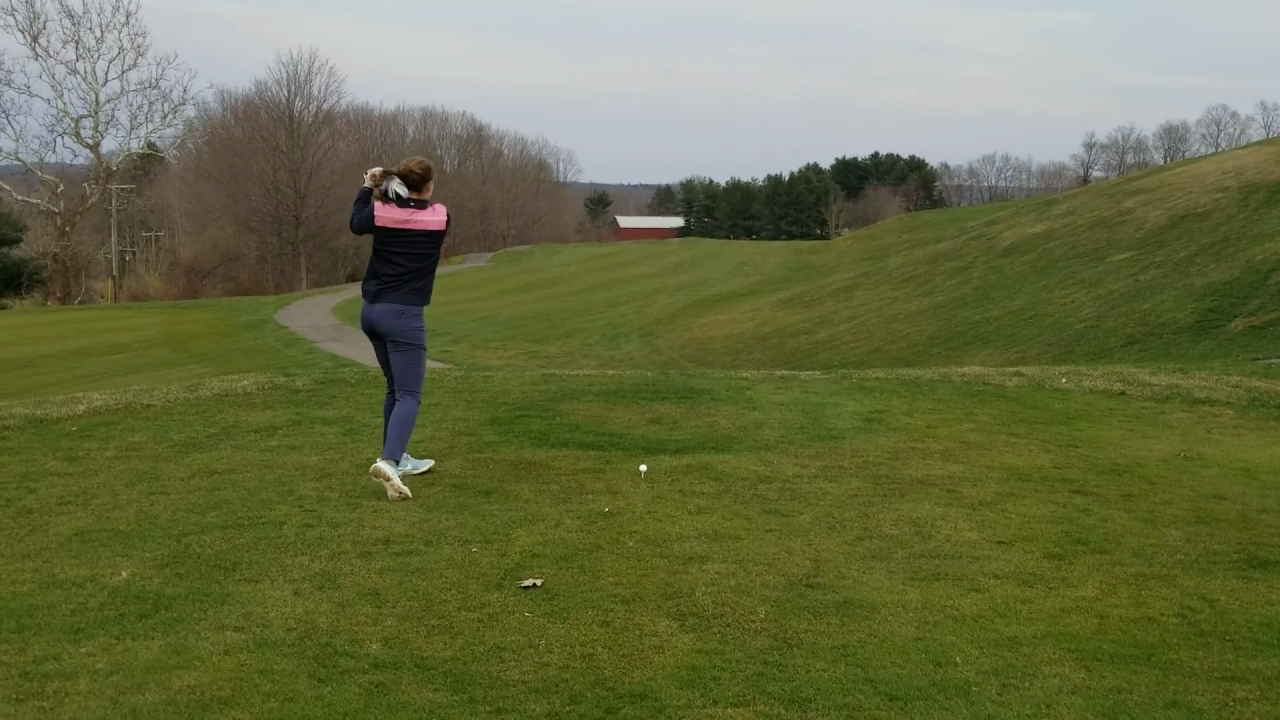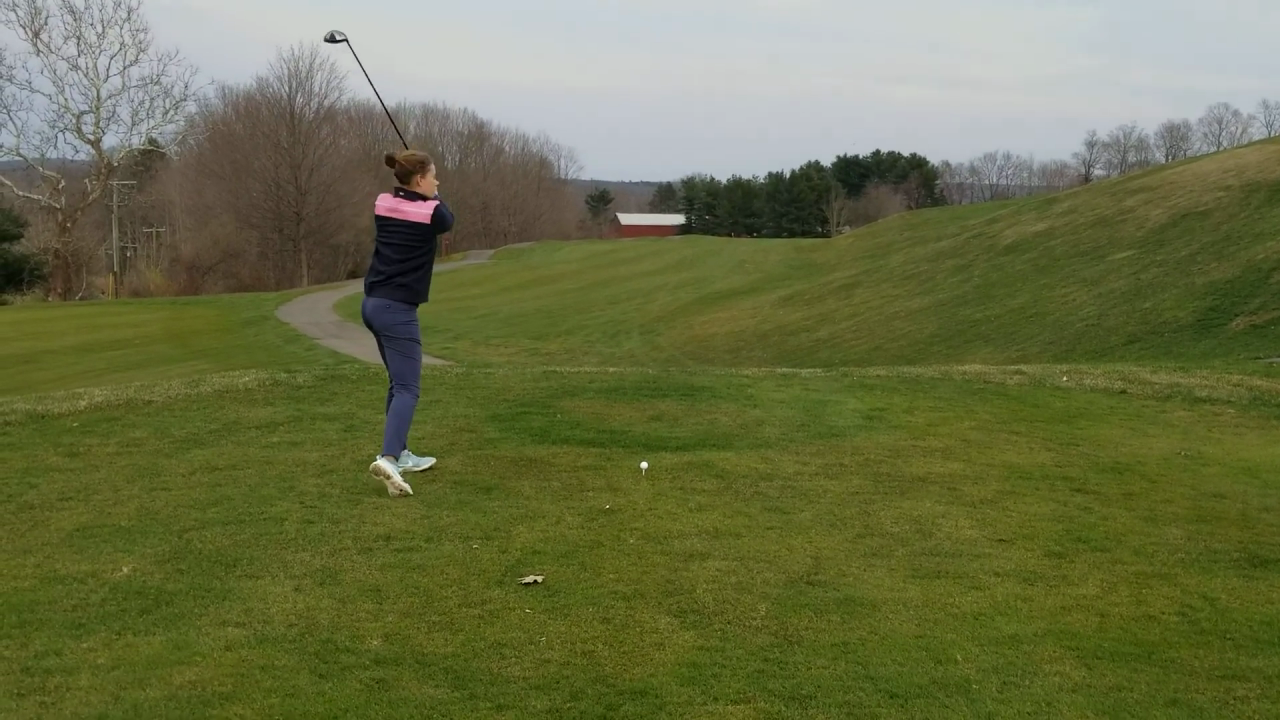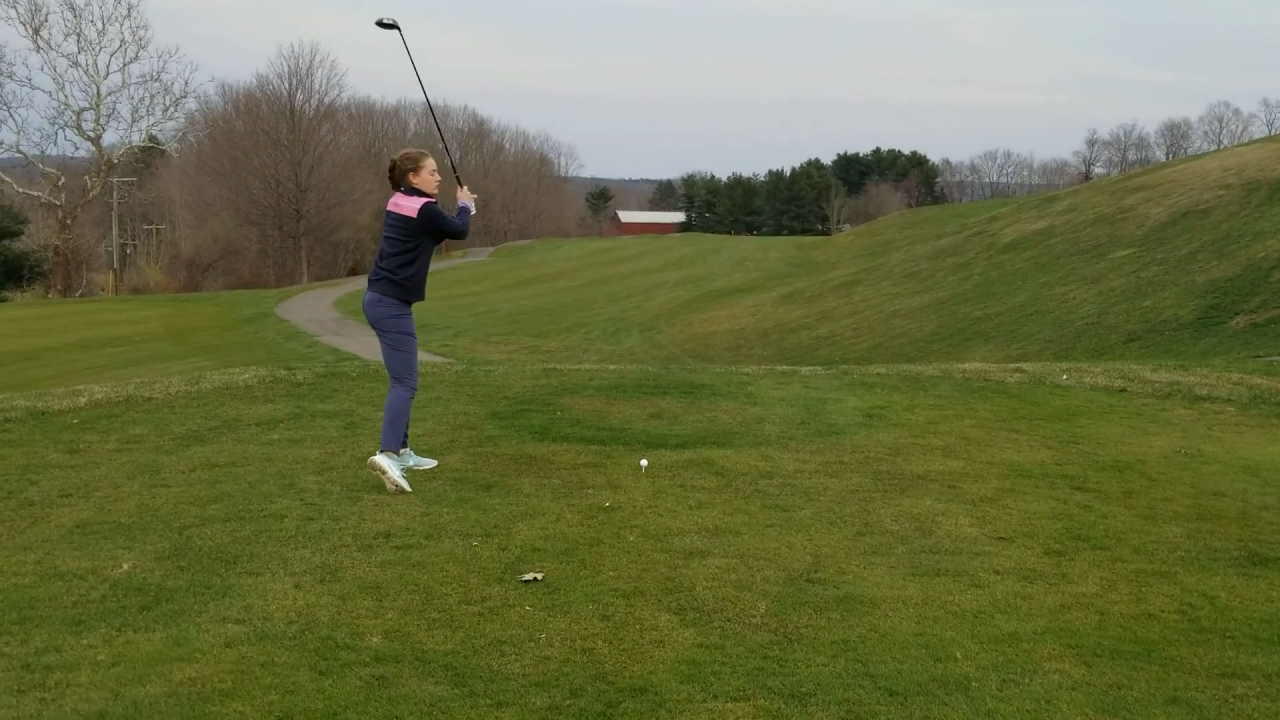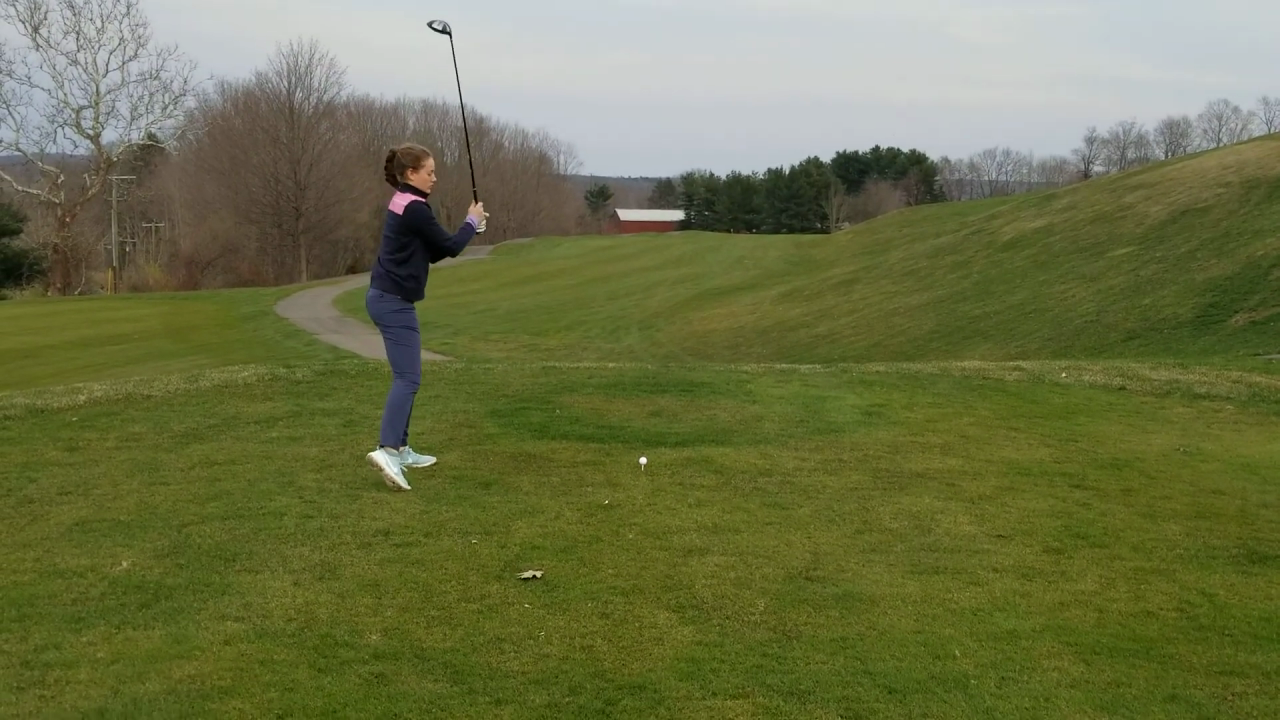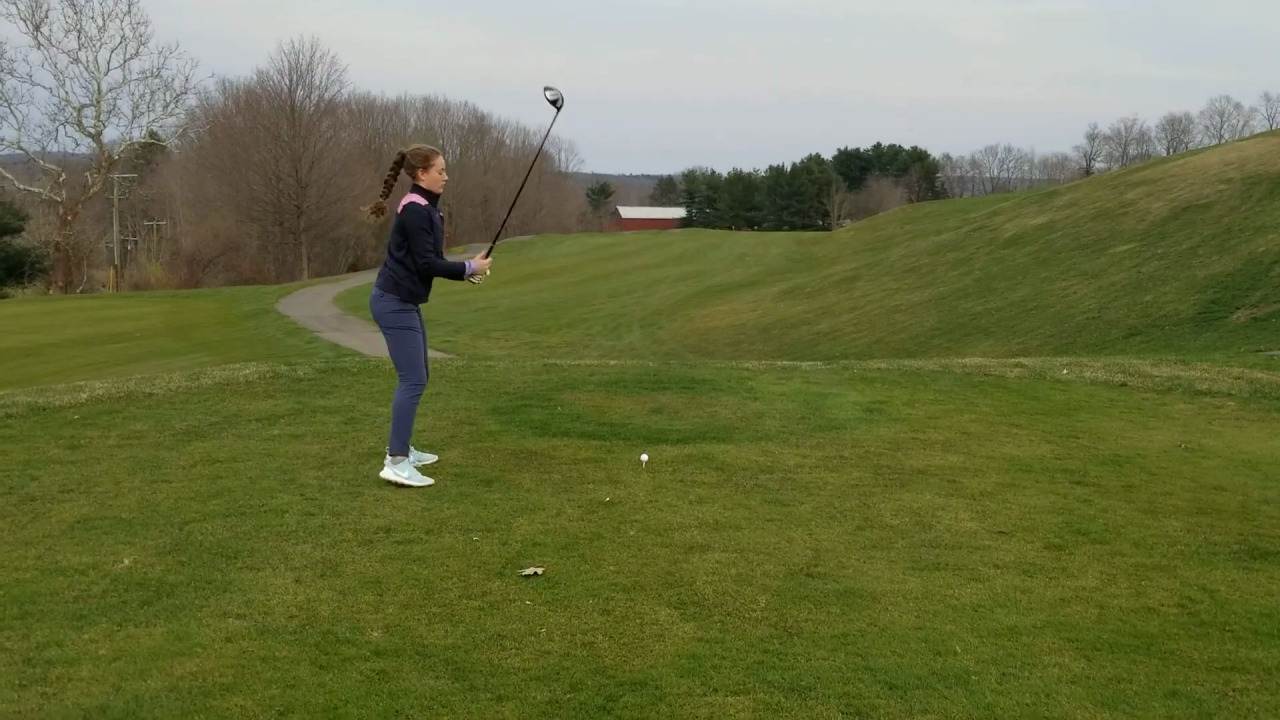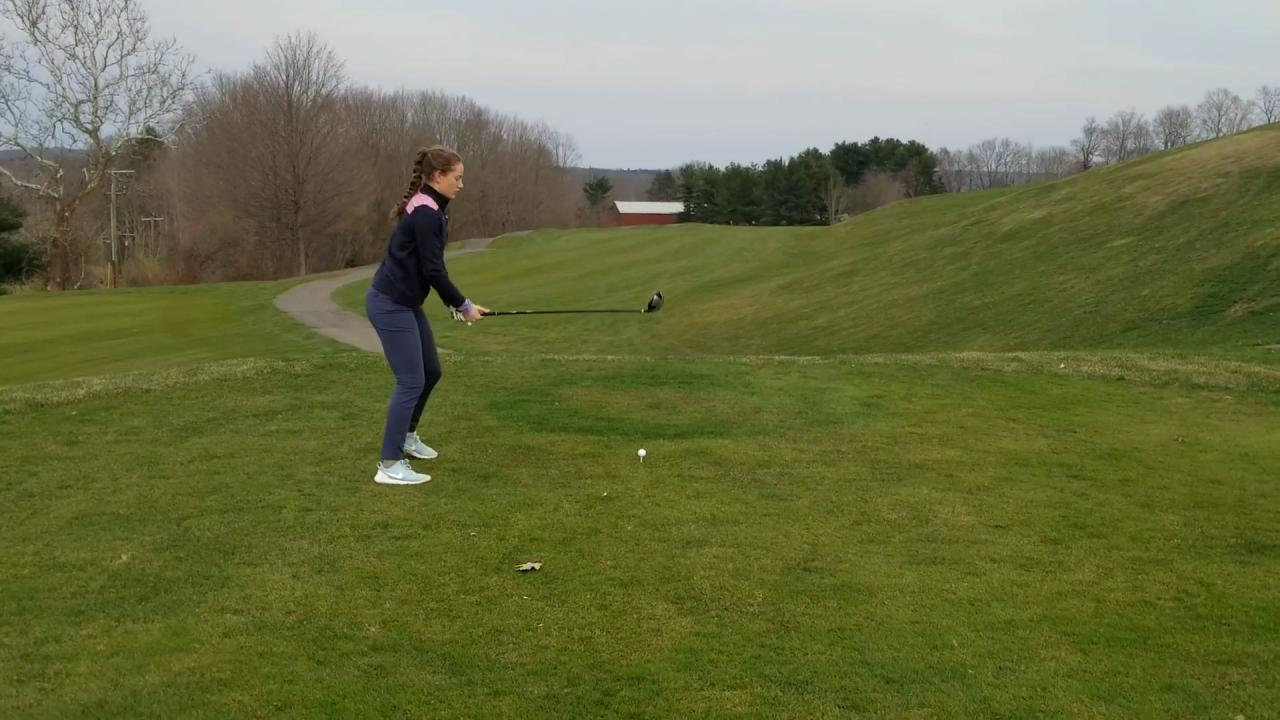
dt=0.3s
person 1, frame 1
left shoulder: (379, 213)
right shoulder: (440, 216)
left elbow: (356, 225)
left wrist: (368, 186)
right wrist: (389, 187)
left hip: (373, 313)
right hip: (404, 317)
left knee: (397, 390)
right knee: (409, 395)
left ankle: (397, 458)
right ankle: (388, 463)
person 1, frame 2
left shoulder: (383, 203)
right shoulder: (433, 212)
right elbow: (446, 220)
left wrist: (418, 196)
right wrist: (433, 196)
left hip: (375, 304)
right hip: (398, 310)
left knee: (400, 384)
right knee: (407, 389)
left ankle: (400, 454)
right ankle: (388, 458)
person 1, frame 3
left shoulder: (400, 204)
right shoulder: (424, 209)
right elbow: (458, 231)
left wrist: (460, 210)
right wrist: (465, 206)
left hip: (382, 299)
right hip: (391, 304)
left knee: (406, 378)
right knee: (404, 382)
left ankle: (400, 451)
right ankle: (387, 454)
person 1, frame 4
left shoulder: (405, 203)
right shoulder: (414, 207)
left elbow: (431, 252)
right elbow: (450, 246)
left wrist: (467, 226)
right wrist: (472, 222)
left hip: (389, 297)
right hip: (393, 301)
left knee: (409, 375)
right knee: (407, 378)
left ankle: (399, 448)
right ankle: (386, 449)
person 1, frame 5
left shoulder: (425, 208)
right shoulder: (415, 210)
left elbow: (431, 260)
right elbow: (426, 264)
left wrist: (466, 267)
right wrist: (469, 267)
left hip: (403, 302)
right hip: (394, 303)
left knee: (417, 377)
right knee: (413, 380)
left ankle: (401, 447)
right ankle: (396, 463)
person 1, frame 6
left shoulder: (430, 209)
right shoulder: (425, 213)
left elbow: (432, 267)
right elbow: (432, 270)
left wrist: (456, 303)
right wrist: (463, 306)
left hip: (405, 302)
right hip: (390, 303)
left knee: (431, 371)
right knee: (411, 381)
left ankle: (407, 435)
right ankle: (389, 465)
